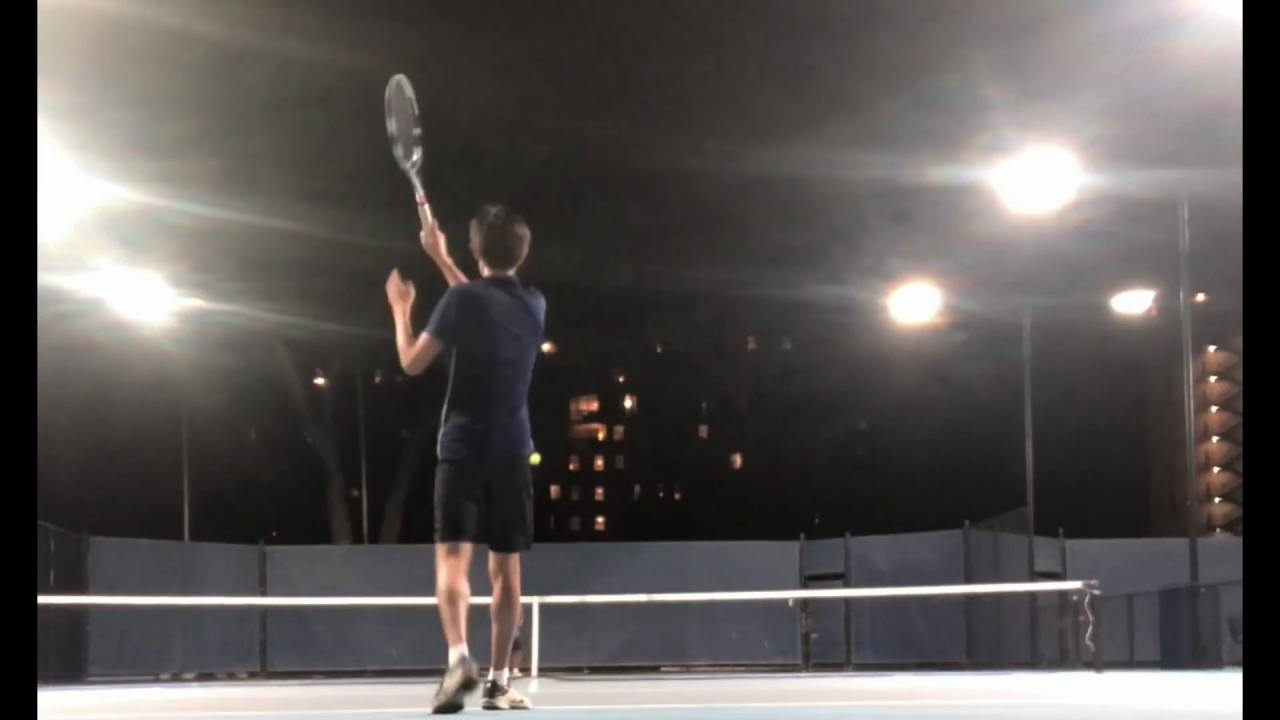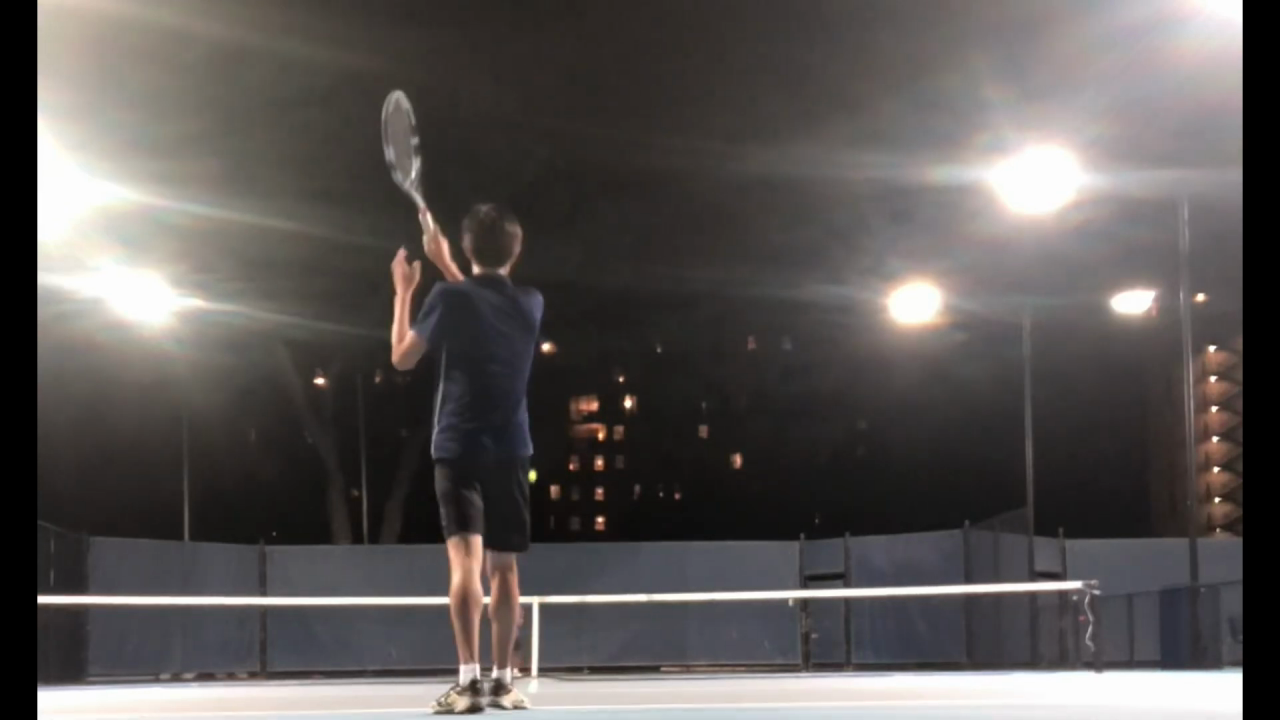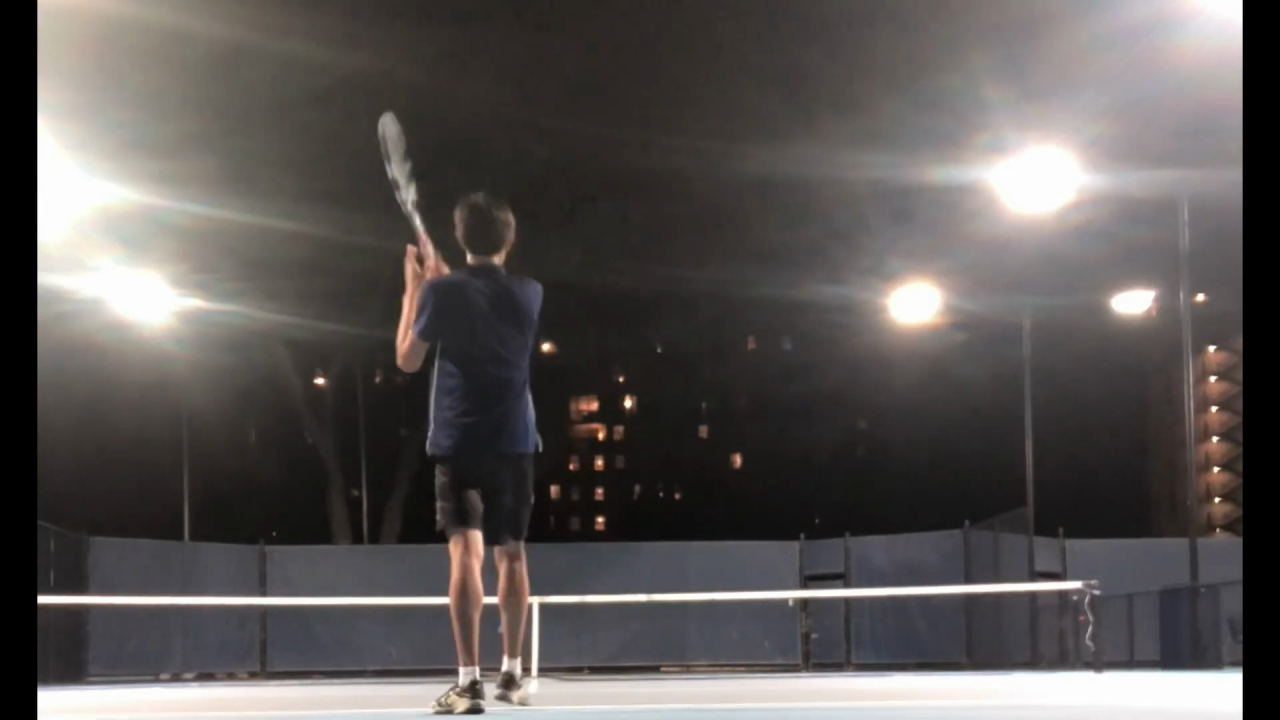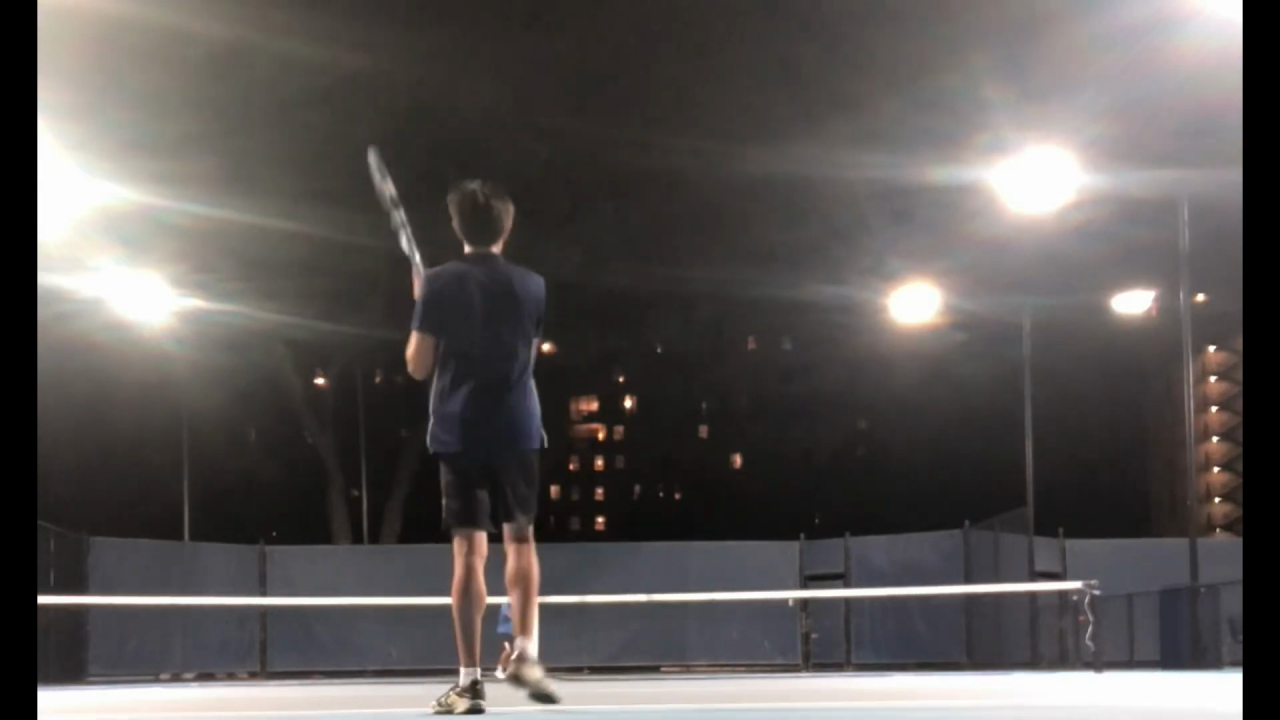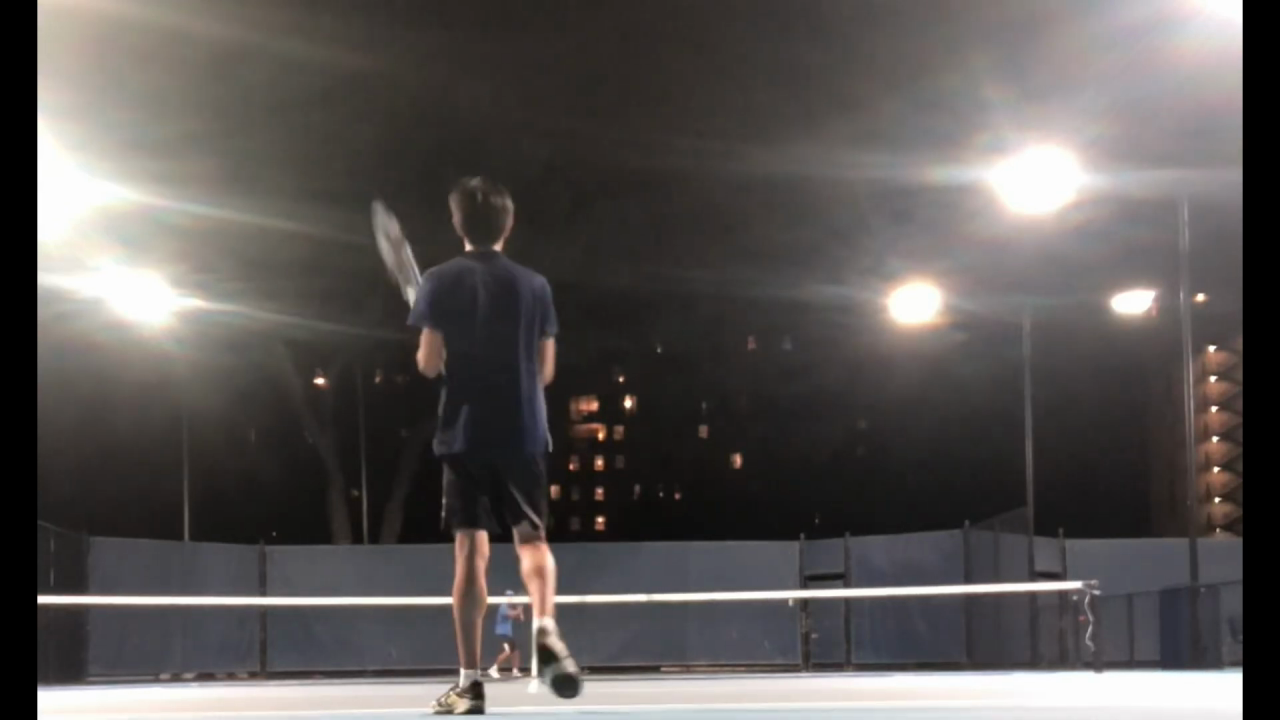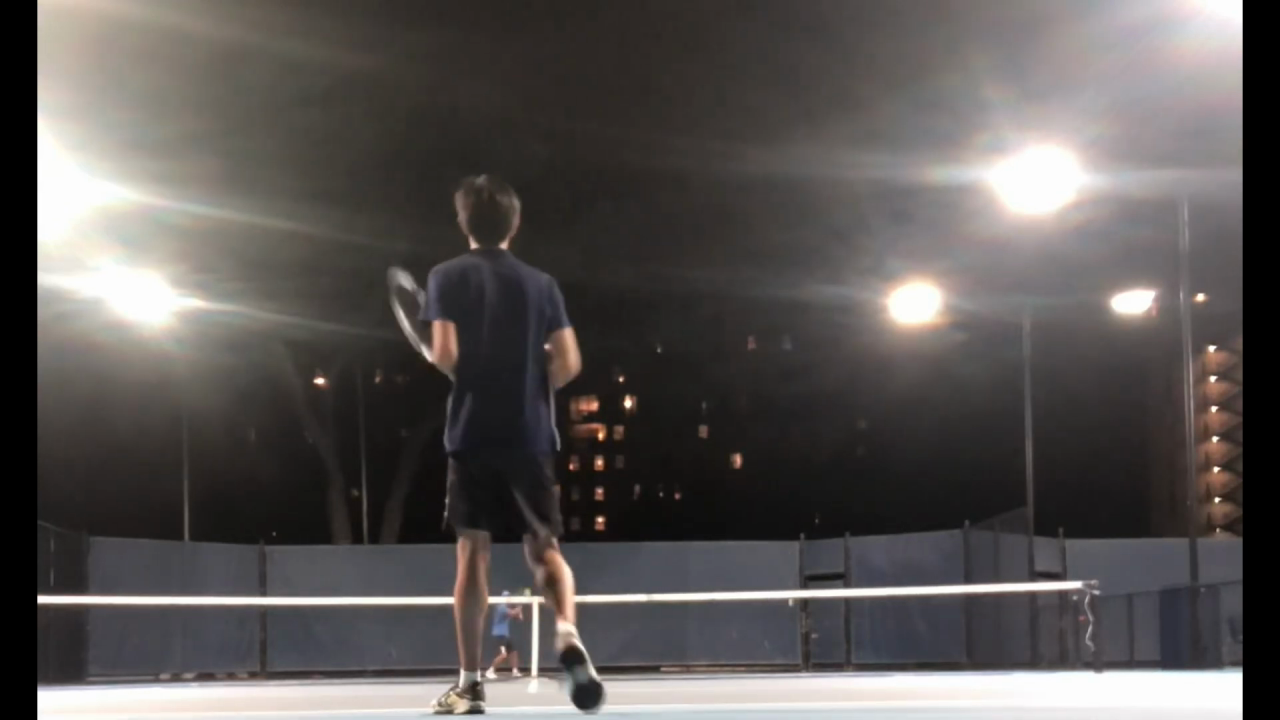
dt=0.1s
person 1, frame 1
left shoulder: (461, 298)
right shoulder: (536, 304)
left elbow: (412, 363)
left wrist: (401, 307)
right wrist: (443, 261)
left hip: (464, 447)
right hip: (513, 450)
left knee: (452, 558)
right knee: (507, 567)
left ankle: (460, 664)
right ankle: (499, 682)
person 1, frame 2
left shoulder: (449, 297)
right shoulder: (532, 304)
left elbow: (402, 358)
left wrist: (404, 292)
right wrist: (445, 265)
left hip: (459, 445)
right hip: (510, 449)
left knee: (466, 559)
right knee: (504, 567)
left ankle: (468, 680)
right ankle: (502, 681)
person 1, frame 3
left shoulder: (441, 291)
right shoulder: (530, 294)
left elbow: (406, 360)
left wrist: (415, 293)
left hip: (456, 437)
right hip: (513, 439)
left knee: (466, 552)
right knee: (512, 553)
left ankle: (468, 682)
right ankle: (510, 671)
person 1, frame 4
left shoulder: (439, 284)
right shoulder: (532, 286)
left elbow: (418, 366)
left hip: (460, 433)
right hip: (518, 432)
left knee: (470, 550)
right knee: (520, 539)
left ankle: (469, 683)
right ankle: (526, 651)
person 1, frame 5
left shoulder: (438, 280)
right shoulder: (535, 285)
left elbow: (428, 363)
right elbow: (544, 368)
left hip: (464, 436)
right hip: (522, 435)
left knee: (471, 555)
right knee: (532, 540)
right ankle: (545, 630)
person 1, frame 6
left shoulder: (446, 277)
right shoulder: (543, 285)
left elbow: (445, 357)
right elbow: (568, 365)
left hip: (471, 434)
right hip: (530, 437)
left knee: (473, 555)
right knee: (545, 549)
right ankle: (568, 637)
